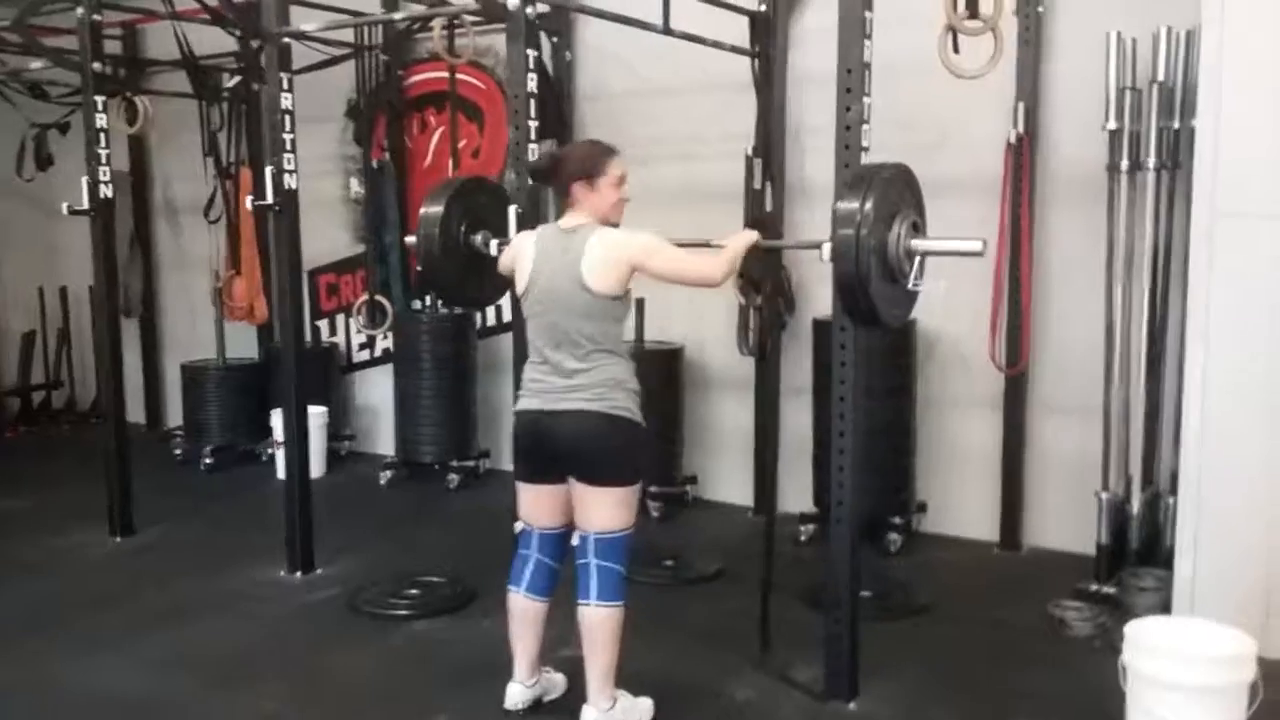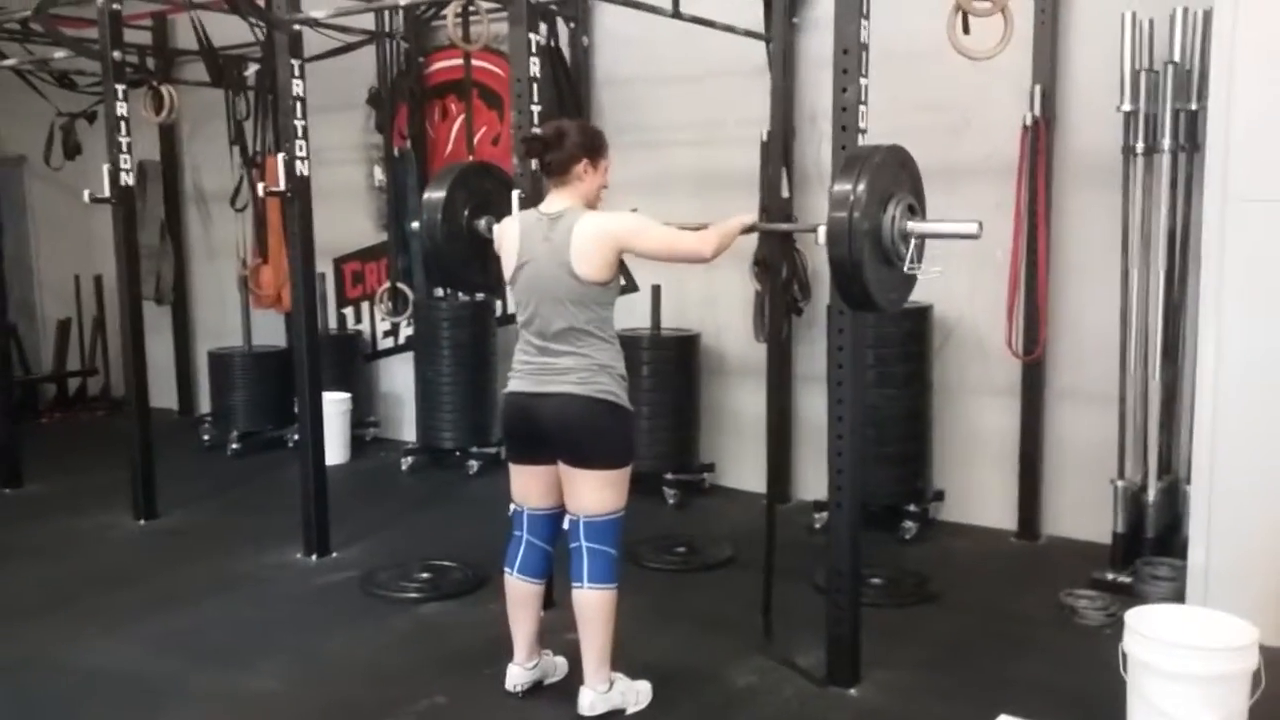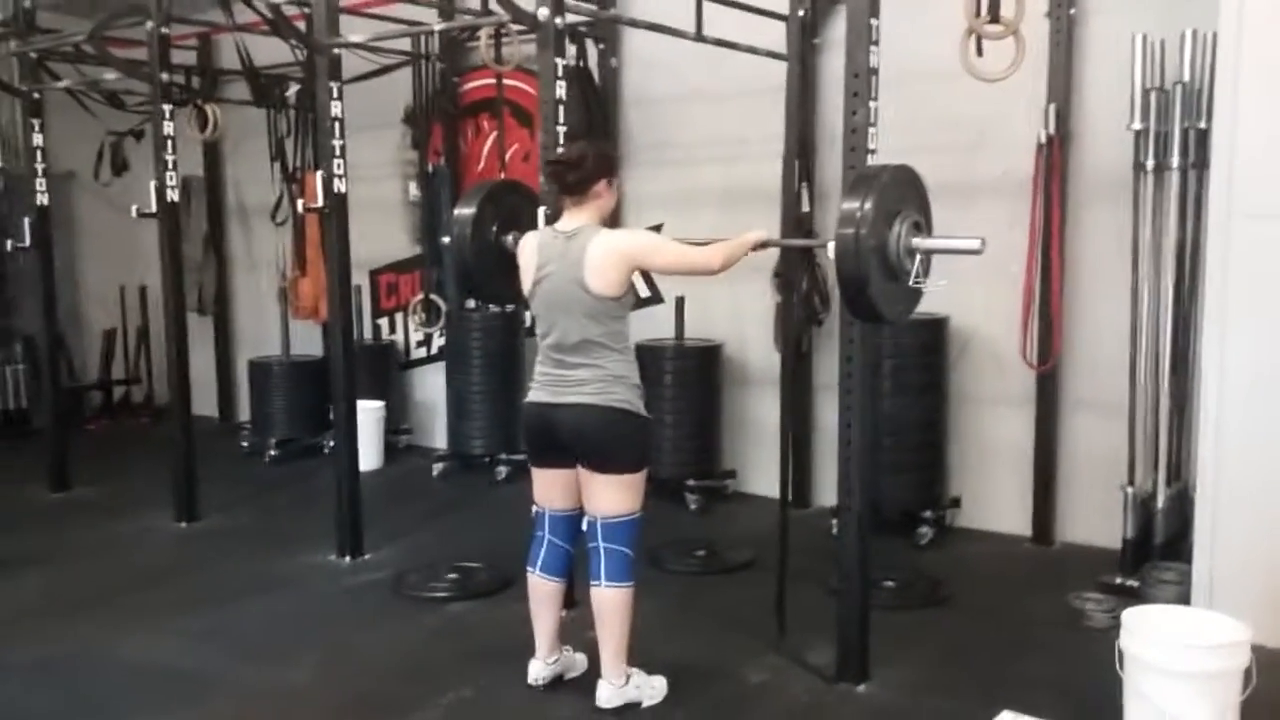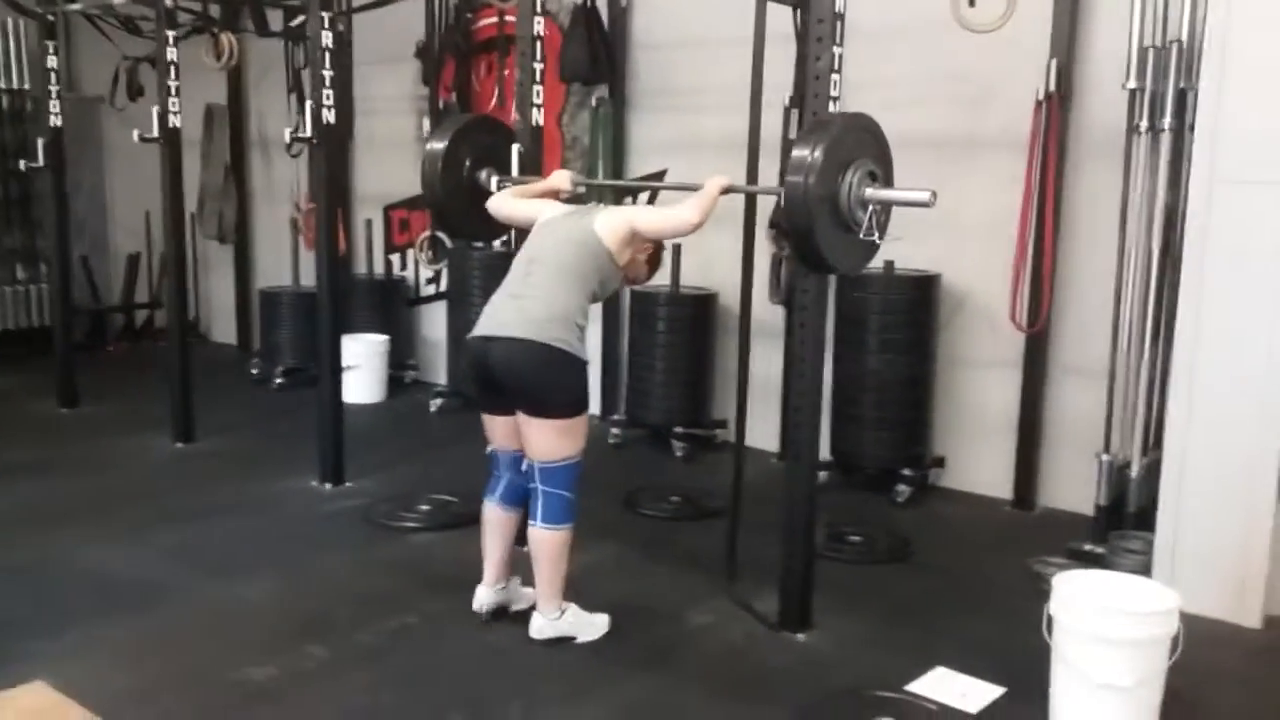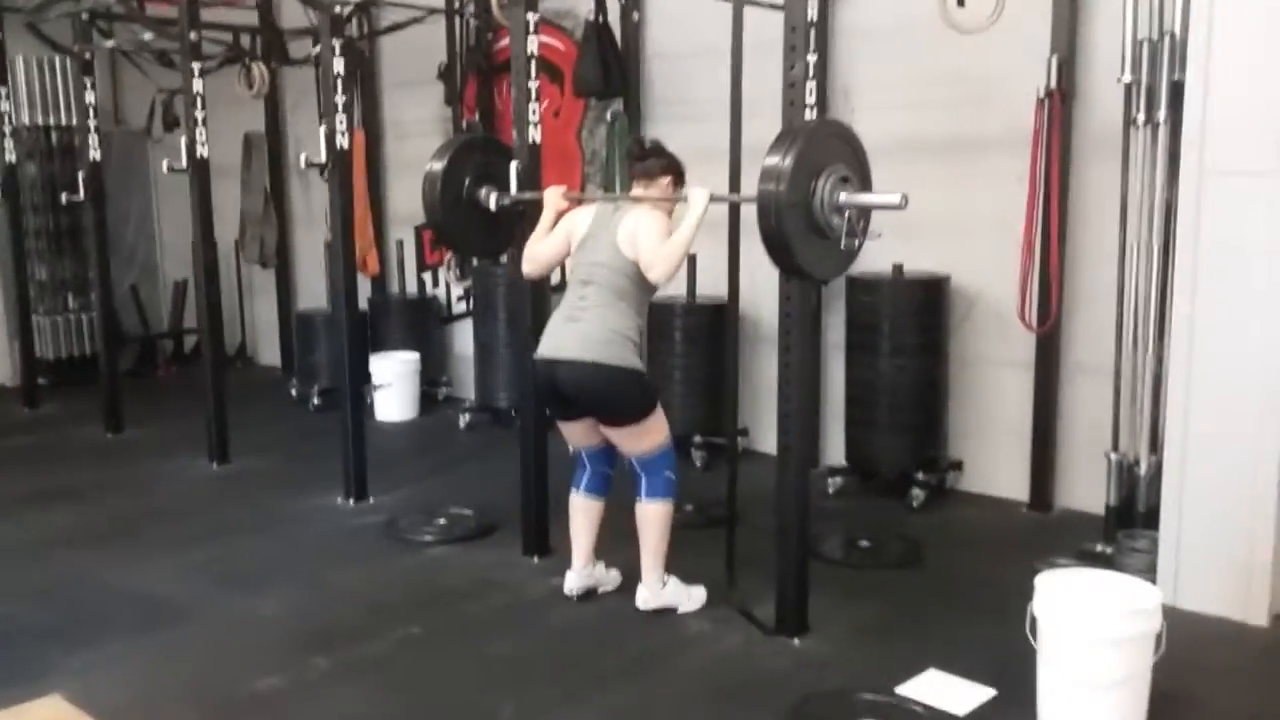
dt=1s
person 1, frame 1
left shoulder: (527, 246)
right shoulder: (619, 246)
left elbow: (501, 261)
right elbow: (714, 272)
right wrist: (740, 242)
left hip: (535, 420)
right hip: (602, 424)
left knee: (536, 551)
right knee: (601, 562)
person 1, frame 2
left shoulder: (511, 230)
right shoulder: (605, 229)
right elbow: (702, 247)
right wrist: (740, 222)
left hip: (524, 402)
right hip: (589, 407)
left knee: (530, 533)
right knee: (594, 545)
left ankle: (524, 663)
person 1, frame 3
left shoulder: (530, 246)
right shoulder: (620, 246)
right elbow: (711, 260)
right wrist: (751, 239)
left hip: (544, 410)
right hip: (606, 416)
left knee: (551, 535)
right knee: (611, 546)
left ankle: (545, 658)
right ankle: (616, 680)
person 1, frame 4
left shoulder: (556, 212)
right shoulder: (626, 223)
left elbow: (497, 202)
right elbow: (688, 218)
left wrist: (549, 184)
right wrist: (713, 189)
left hip: (485, 342)
right hip: (542, 351)
left knee: (510, 472)
right knee: (553, 484)
left ankle: (492, 586)
right ankle: (551, 614)
person 1, frame 5
left shoulder: (582, 214)
right shoulder: (650, 219)
left elbow: (531, 266)
right elbow: (658, 271)
left wrist: (549, 211)
right wrist: (694, 214)
left hip: (550, 360)
right hip: (603, 365)
left knee: (593, 463)
right knee: (656, 469)
left ankle: (581, 571)
right ankle: (654, 587)
